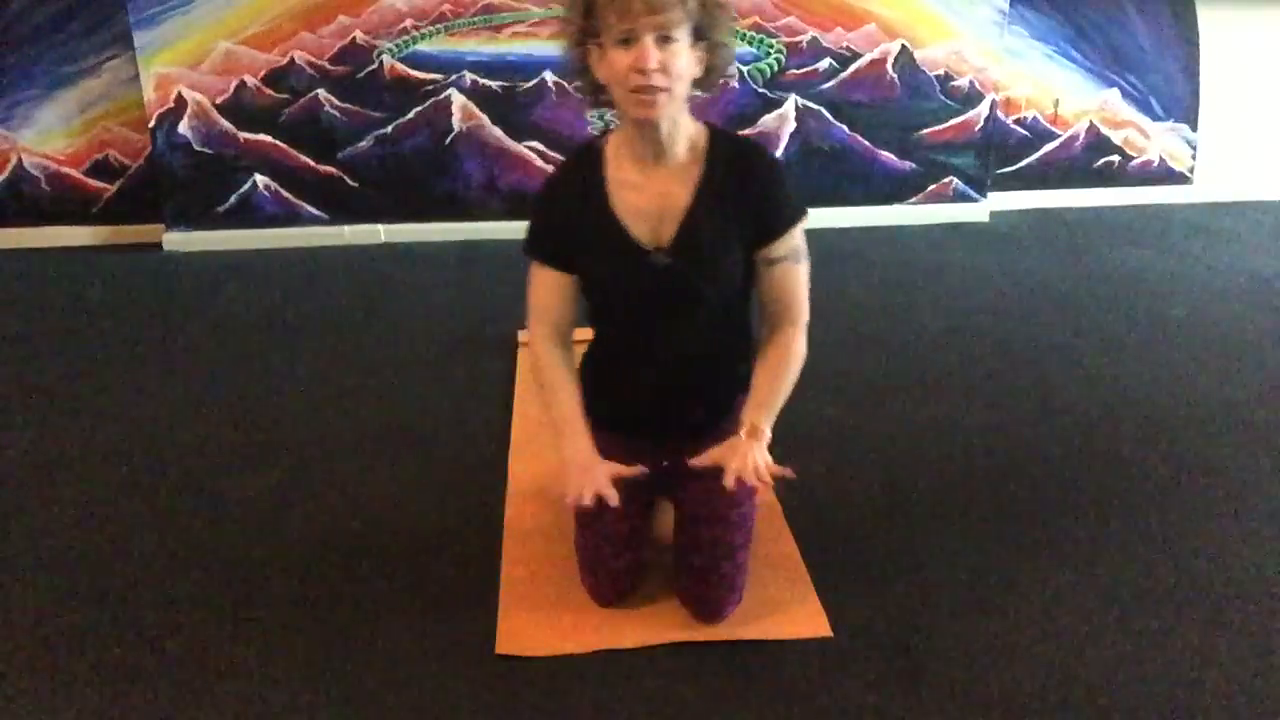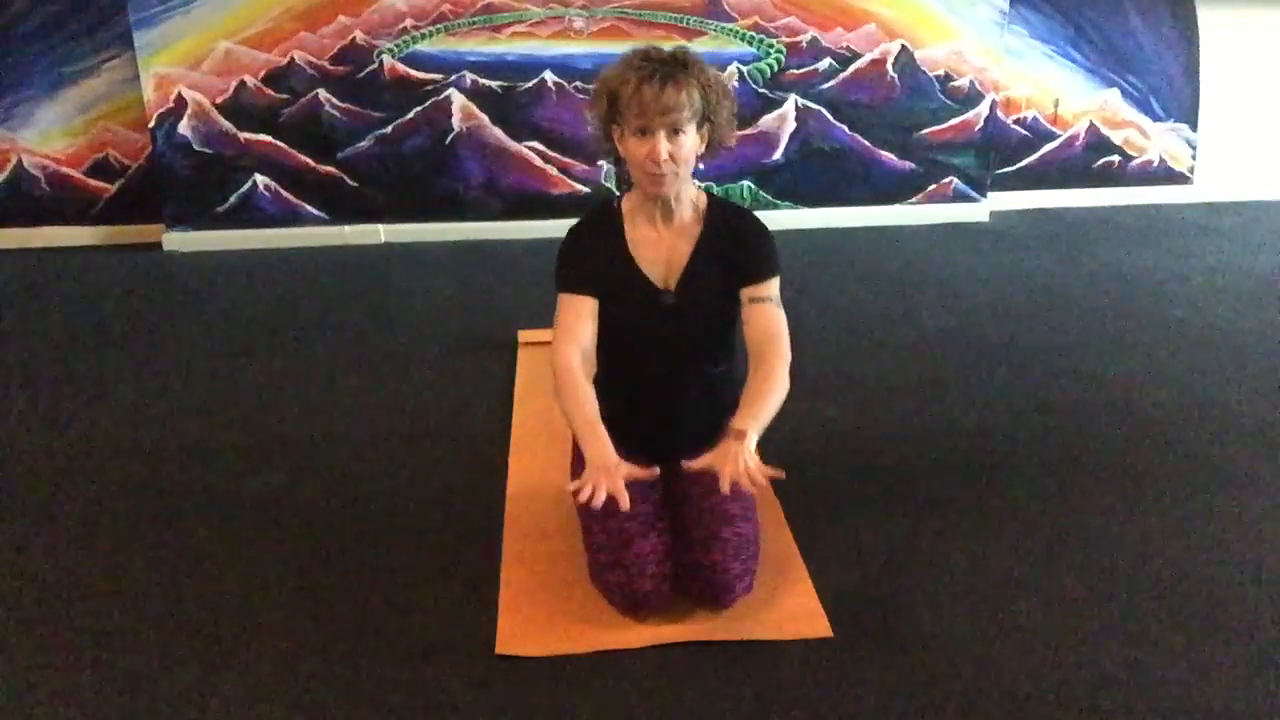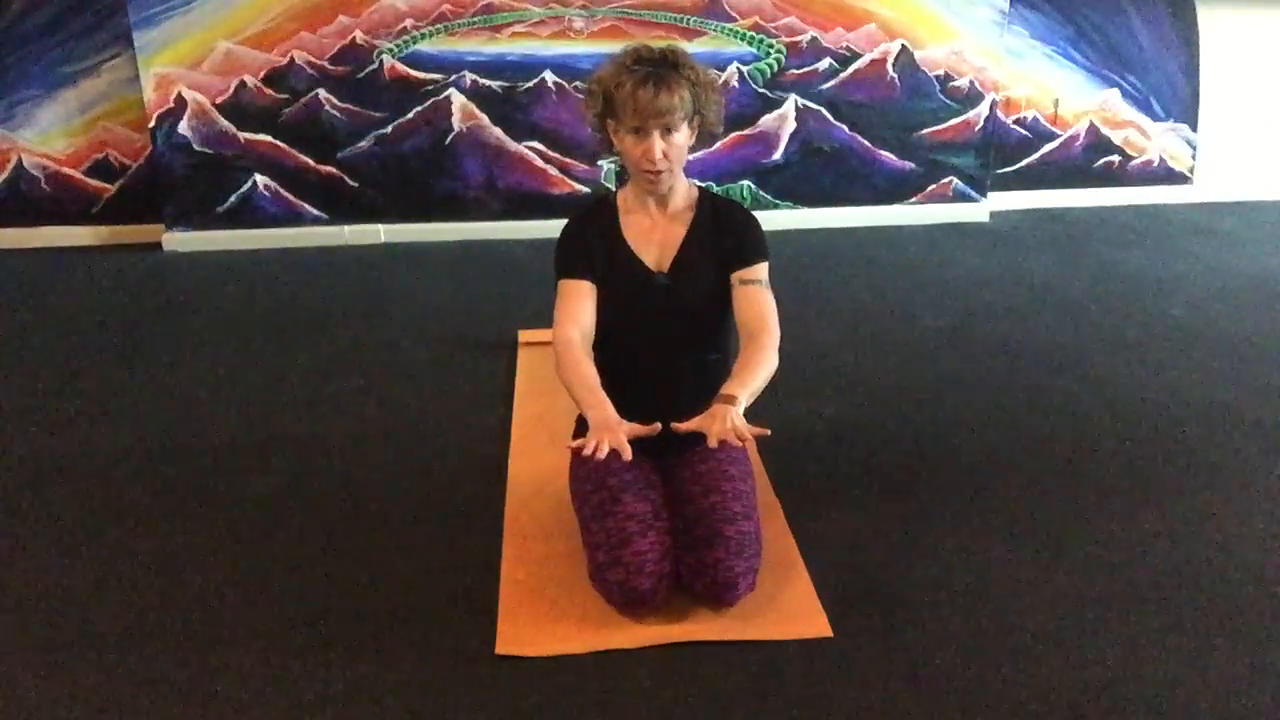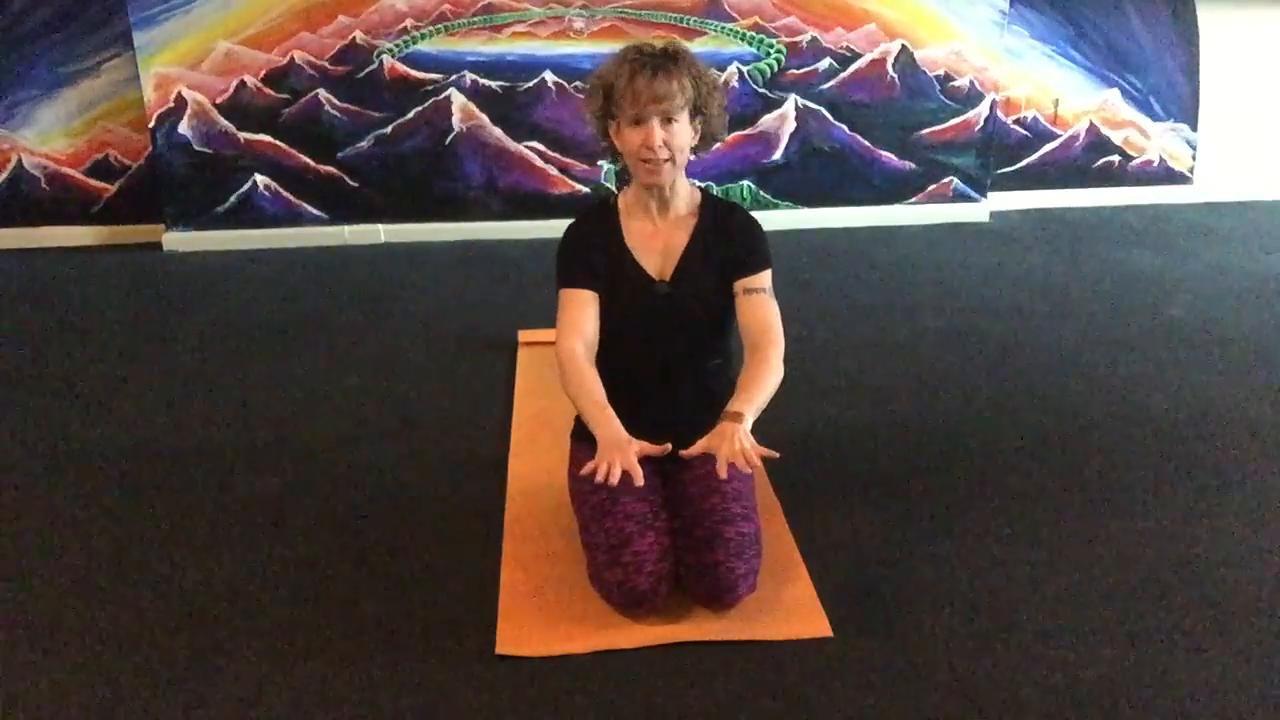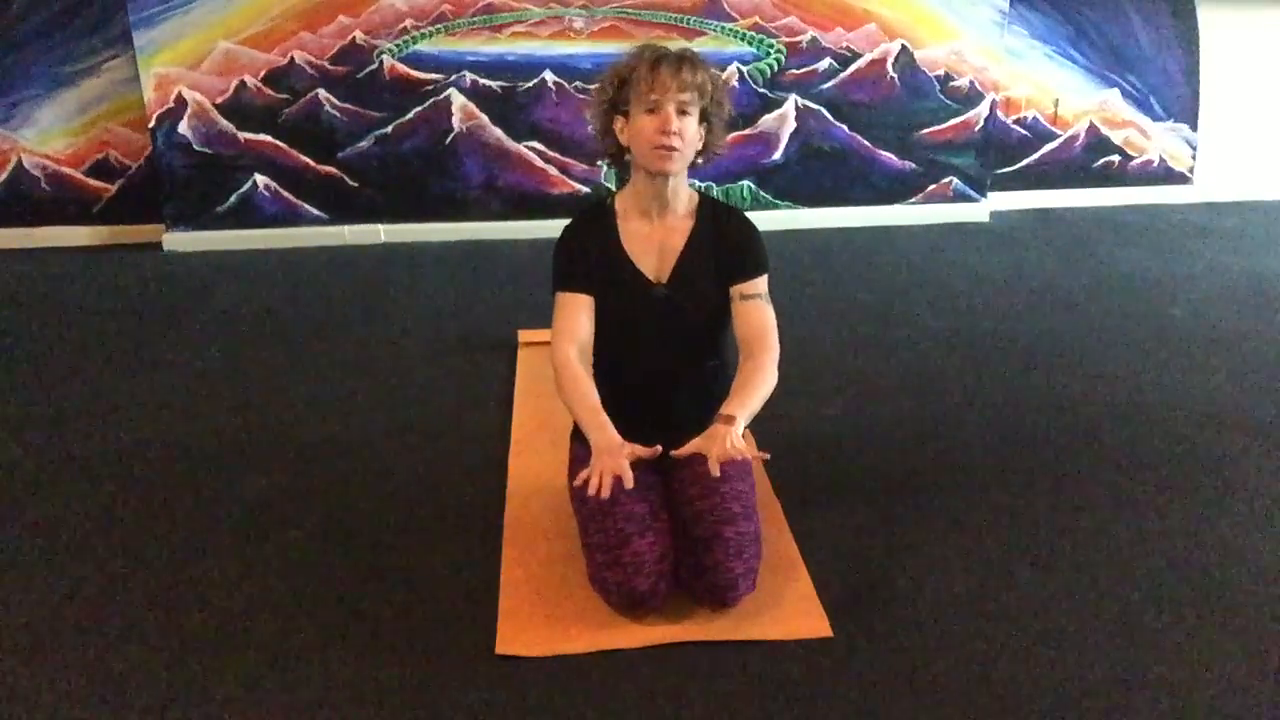
dt=1s
person 1, frame 1
left shoulder: (752, 175)
right shoulder: (570, 190)
left elbow: (788, 323)
right elbow: (548, 335)
left wrist: (753, 433)
right wrist: (577, 448)
left hip: (718, 414)
right hip: (615, 418)
left knee: (712, 602)
right knee: (610, 589)
left ankle: (683, 496)
right ankle: (645, 496)
person 1, frame 2
left shoulder: (742, 235)
right shoulder: (589, 241)
left elbow: (772, 357)
right elbow: (571, 358)
left wrist: (740, 437)
right wrist: (599, 452)
left hip: (710, 433)
right hip: (621, 437)
left knee: (721, 583)
right knee: (637, 590)
left ankle: (685, 497)
right ankle: (646, 499)
person 1, frame 3
left shoulder: (732, 225)
right shoulder: (587, 230)
left elbow: (763, 338)
right elbow: (572, 340)
left wrist: (729, 404)
right wrist: (602, 417)
left hip: (702, 432)
right hip: (618, 432)
left knee: (726, 582)
right knee: (636, 588)
left ankle: (677, 497)
right ankle: (645, 496)
person 1, frame 4
left shoulder: (735, 229)
right shoulder: (588, 235)
left elbow: (767, 347)
right elbow: (574, 350)
left wrist: (736, 421)
right wrist: (611, 435)
left hip: (705, 432)
right hip: (614, 434)
left knee: (726, 585)
right knee: (636, 589)
left ankle: (677, 501)
right ankle: (643, 499)
person 1, frame 5
left shoulder: (732, 233)
right shoulder: (585, 235)
left elbow: (762, 353)
right elbow: (570, 354)
left wrist: (728, 424)
right wrist: (604, 440)
left hip: (704, 431)
right hip: (615, 435)
left knee: (725, 584)
right knee: (635, 589)
left ankle: (678, 502)
right ankle: (646, 500)
